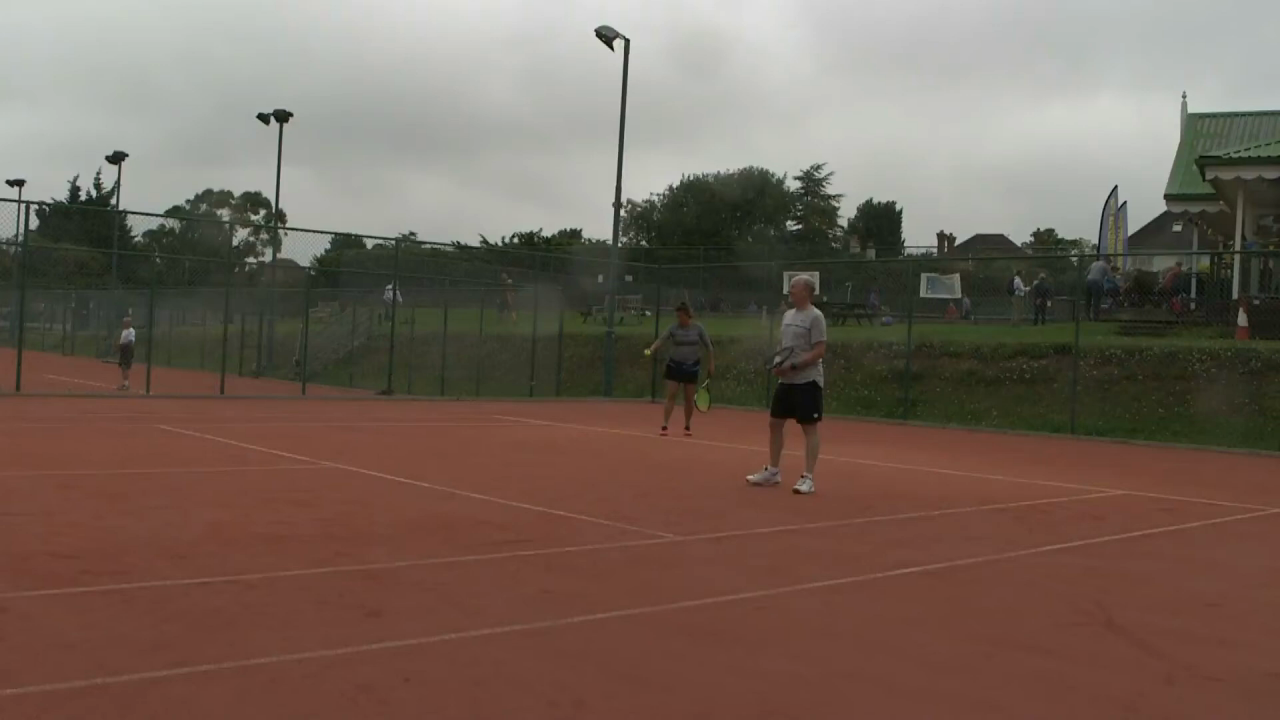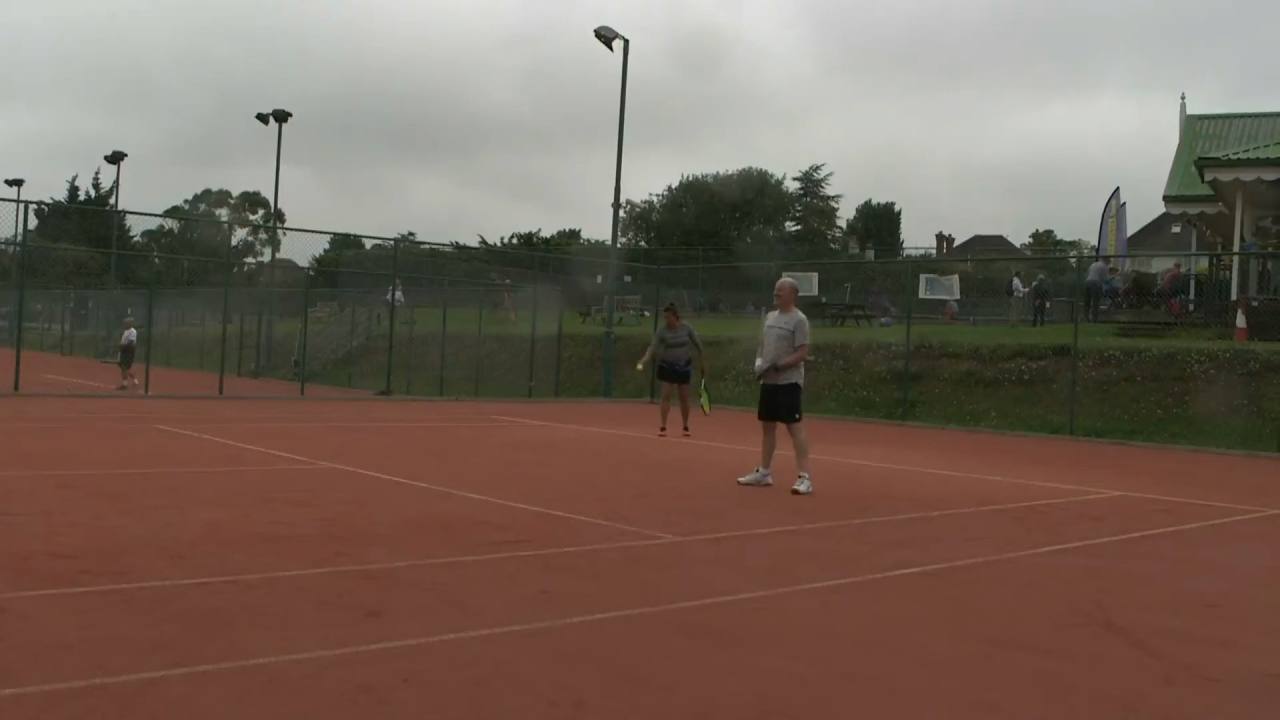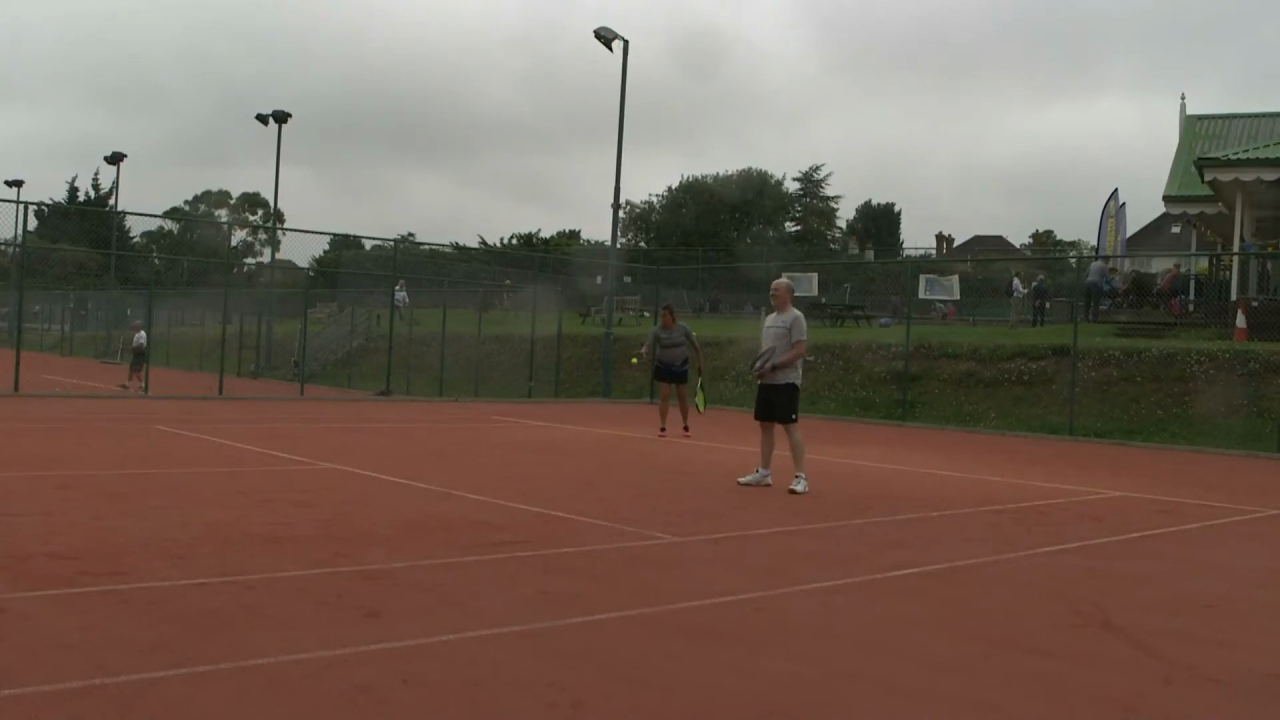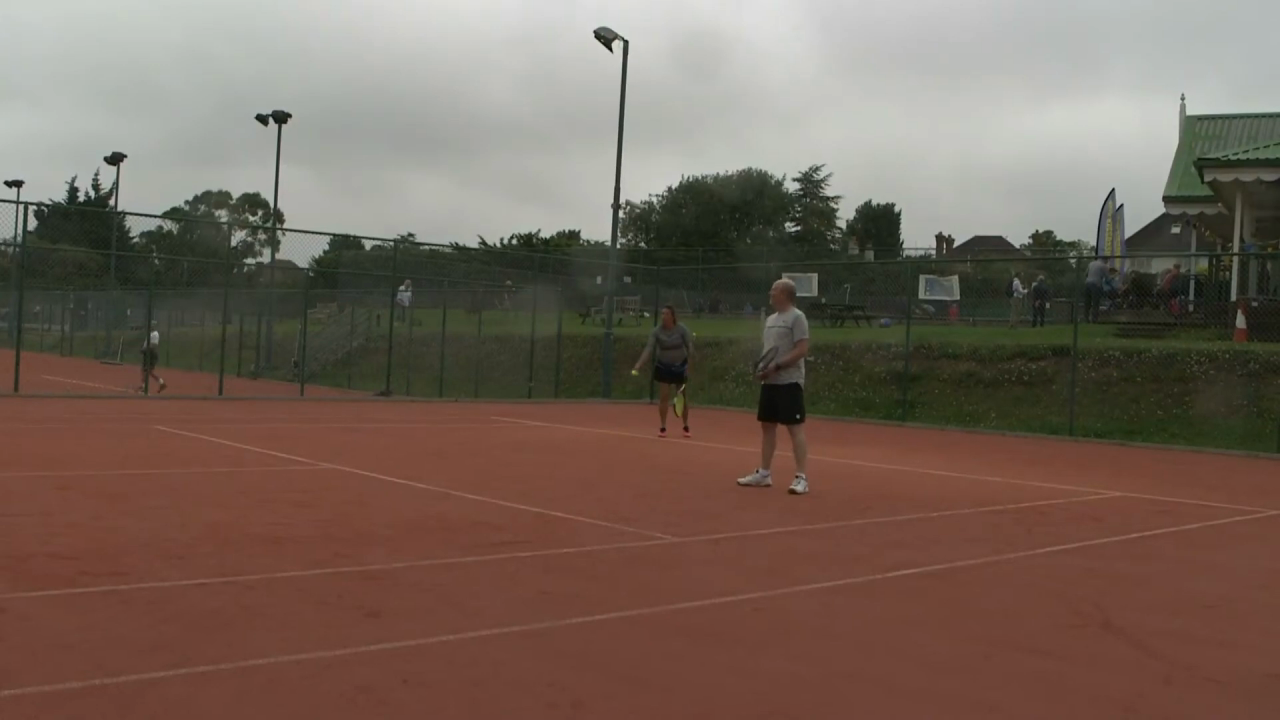
dt=0.4s
person 1, frame 1
left shoulder: (815, 317)
right shoulder: (787, 315)
left elbow: (819, 351)
left wrist: (793, 366)
left hip: (807, 382)
right hip: (786, 381)
left knee: (810, 428)
right knee: (775, 424)
left ankle: (808, 477)
right ankle: (772, 471)
person 1, frame 2
left shoulder: (799, 320)
right shoulder: (770, 316)
left elbow: (802, 354)
left wrist: (777, 367)
right wrist: (758, 363)
left hip: (788, 381)
right hip: (768, 381)
left knee: (794, 427)
right knee: (767, 426)
left ankle: (804, 477)
right ankle: (764, 472)
person 1, frame 3
left shoulder: (795, 318)
right shoulder: (769, 318)
left elbow: (800, 351)
left wrist: (773, 366)
right wrist: (759, 367)
left hip: (786, 382)
right hip: (766, 381)
left knee: (790, 427)
right knee: (765, 425)
left ankle: (801, 477)
right ankle: (764, 473)
person 1, frame 4
left shoulder: (797, 317)
right shoulder: (771, 319)
left elbow: (802, 350)
left wrist: (776, 366)
right wrist: (762, 368)
left hip: (789, 382)
right hip: (769, 382)
left knee: (795, 428)
right knee: (767, 426)
left ankle: (801, 478)
right ankle: (763, 473)
